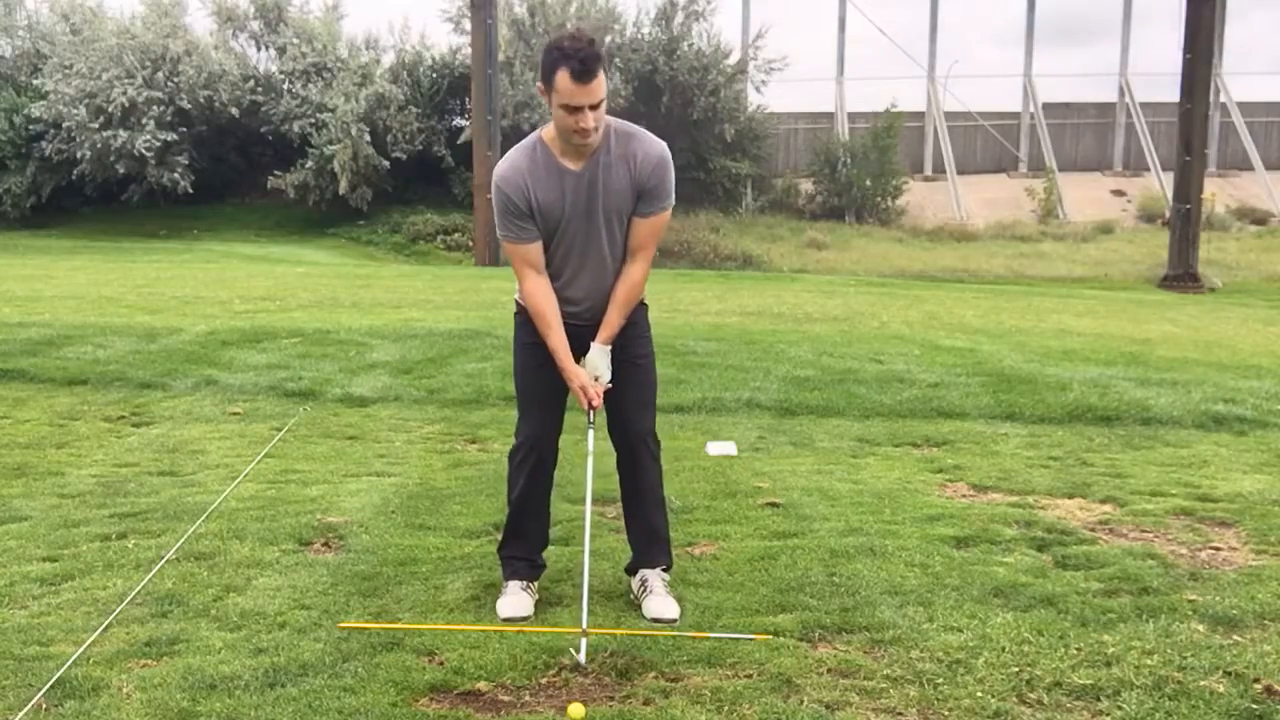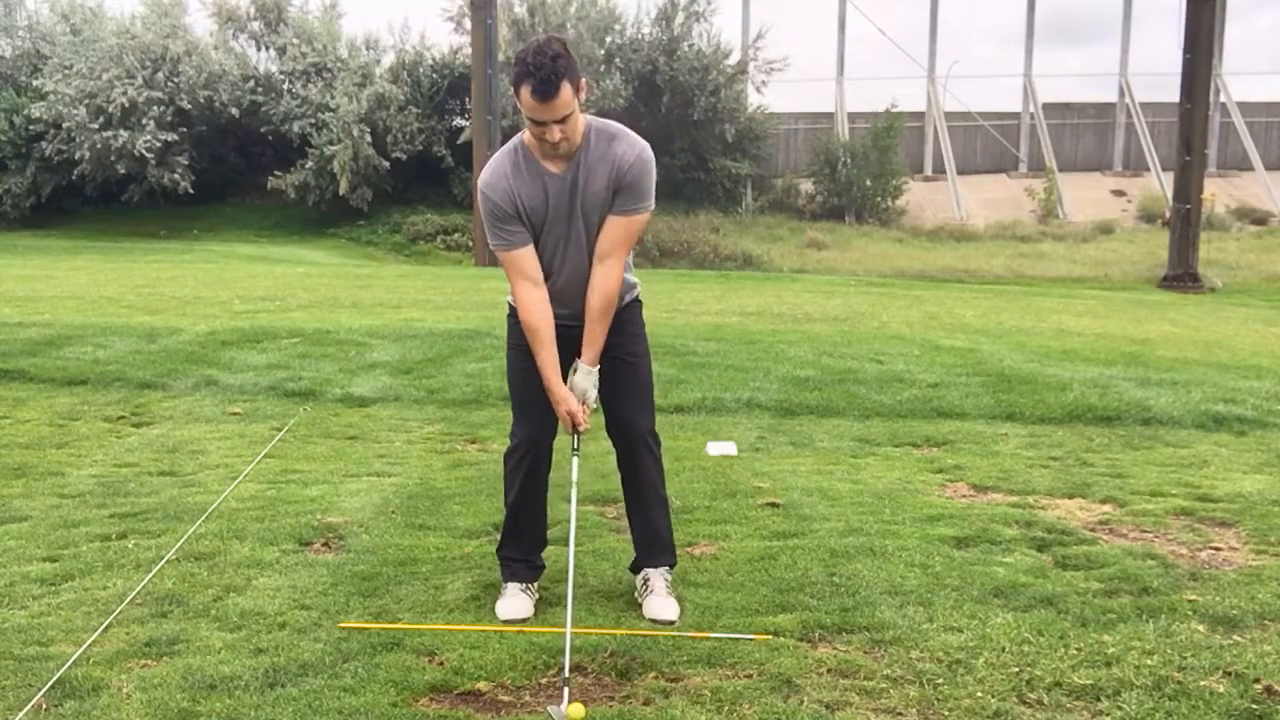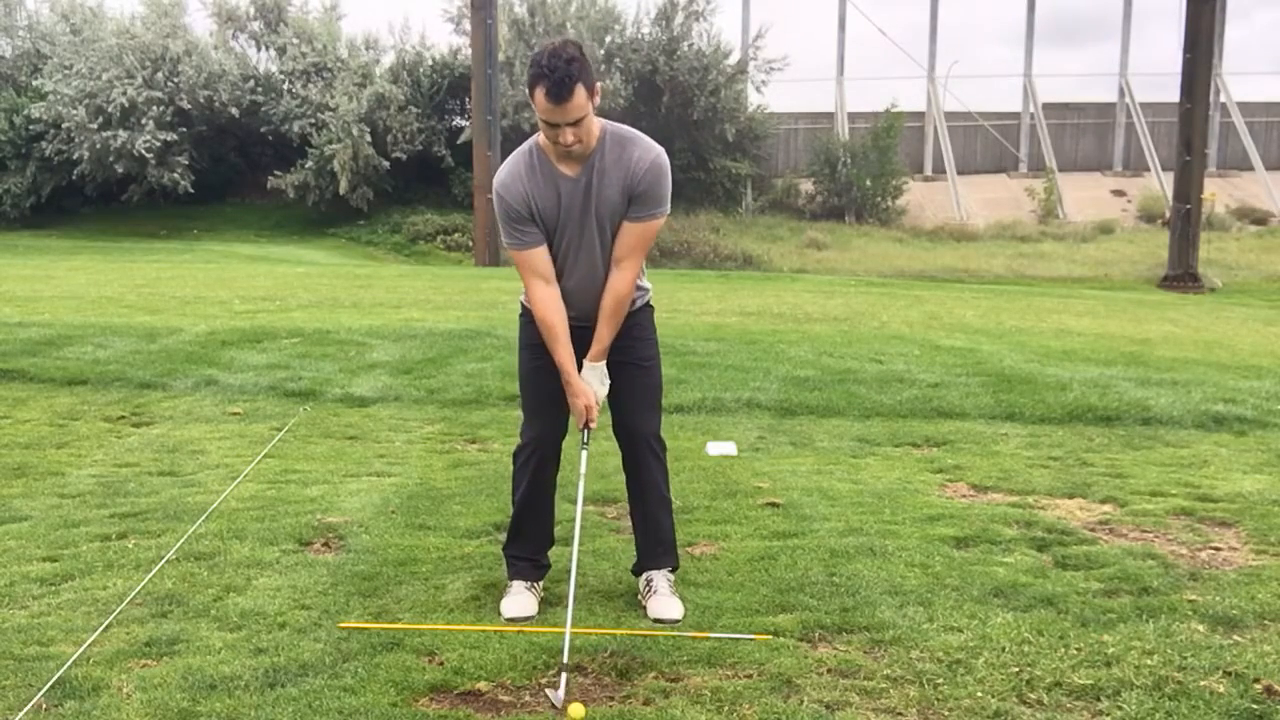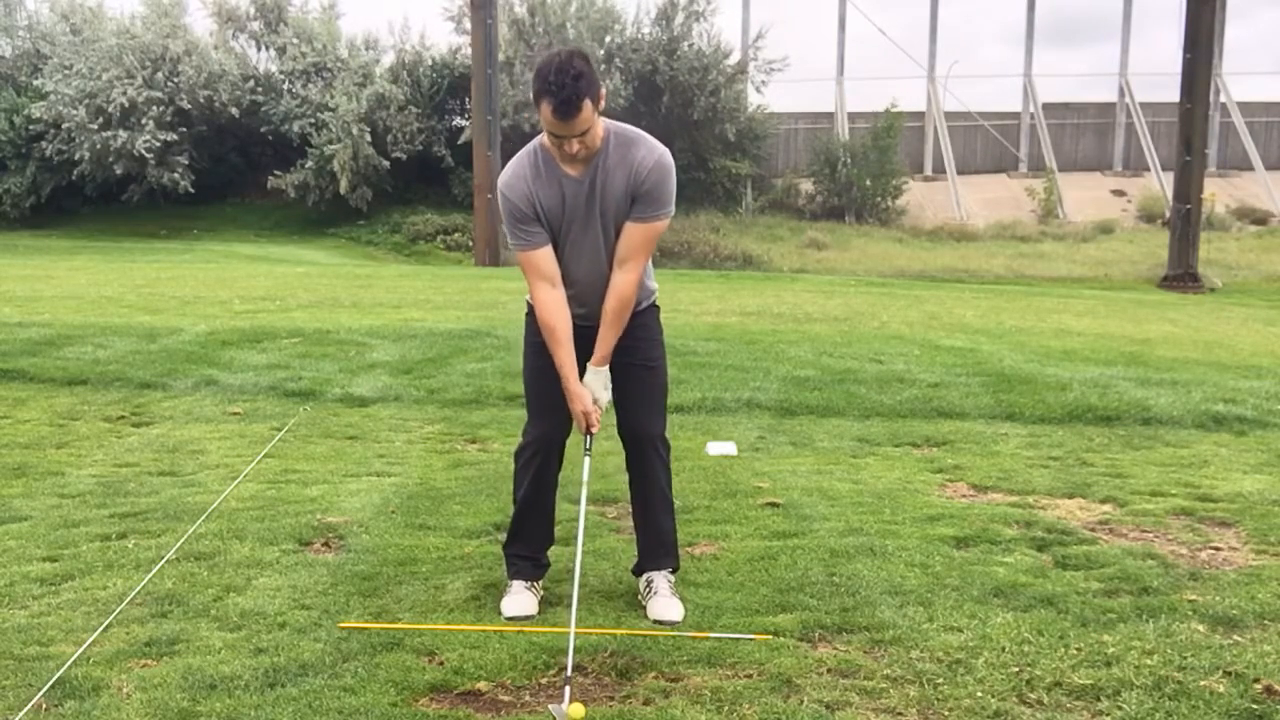
dt=1s
person 1, frame 1
left shoulder: (648, 156)
right shoulder: (515, 173)
left elbow: (638, 259)
right elbow: (533, 276)
left wrist: (603, 346)
right wrist: (568, 365)
left hip: (622, 319)
right hip: (543, 323)
left knee: (638, 440)
right knee: (534, 443)
left ankle: (651, 568)
right ankle: (520, 571)
person 1, frame 2
left shoulder: (628, 155)
right shoulder: (499, 179)
left elbow: (608, 265)
right elbow: (528, 285)
left wrist: (590, 364)
right wrist: (553, 385)
left hip: (615, 314)
right hip: (537, 320)
left knee: (637, 437)
right knee: (529, 443)
left ankle: (654, 568)
right ankle: (519, 572)
person 1, frame 3
left shoulder: (644, 160)
right shoulder: (514, 180)
left elbow: (625, 270)
right elbow: (542, 285)
left wrist: (597, 362)
right wrist: (571, 379)
left hip: (626, 319)
right hip: (547, 324)
left knee: (642, 441)
right knee: (538, 444)
left ankle: (656, 569)
right ankle: (524, 571)
person 1, frame 4
left shoulder: (649, 161)
right shoulder: (518, 181)
left elbow: (628, 269)
right elbow: (546, 286)
left wrist: (601, 366)
right wrist: (571, 384)
left hip: (631, 317)
right hip: (554, 321)
left knee: (646, 440)
right knee: (541, 442)
left ankle: (657, 570)
right ankle: (524, 570)
